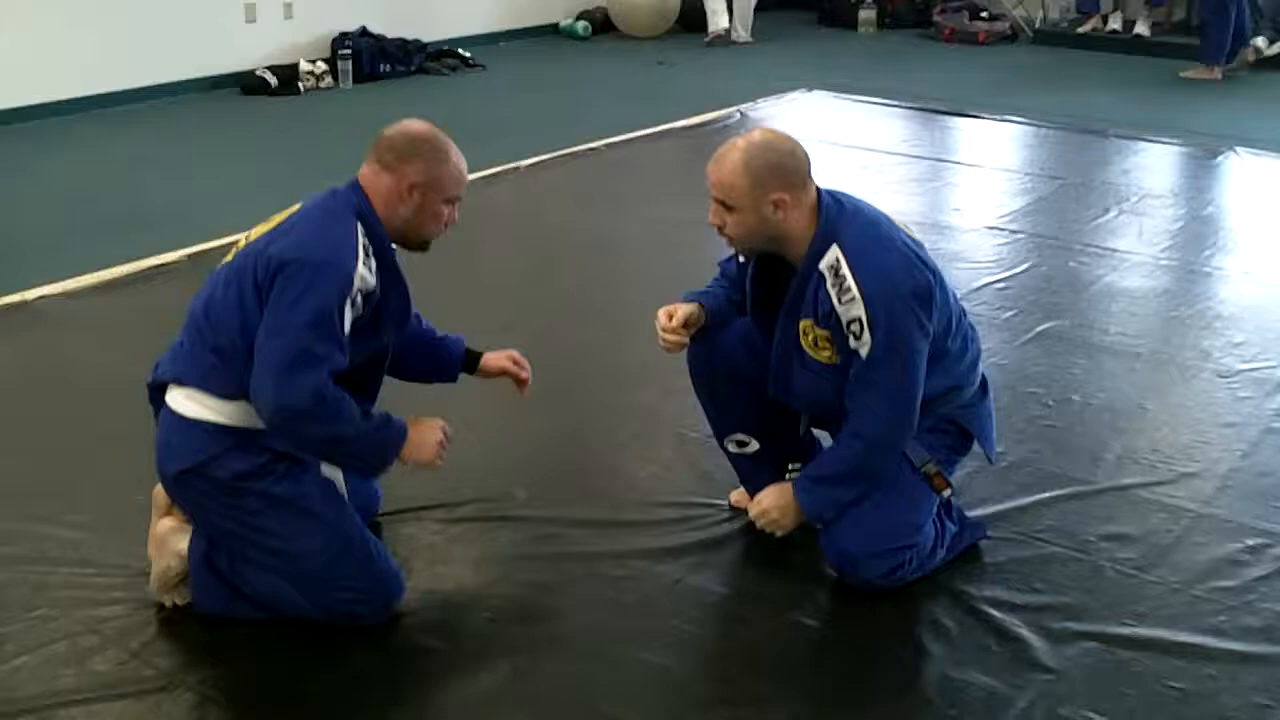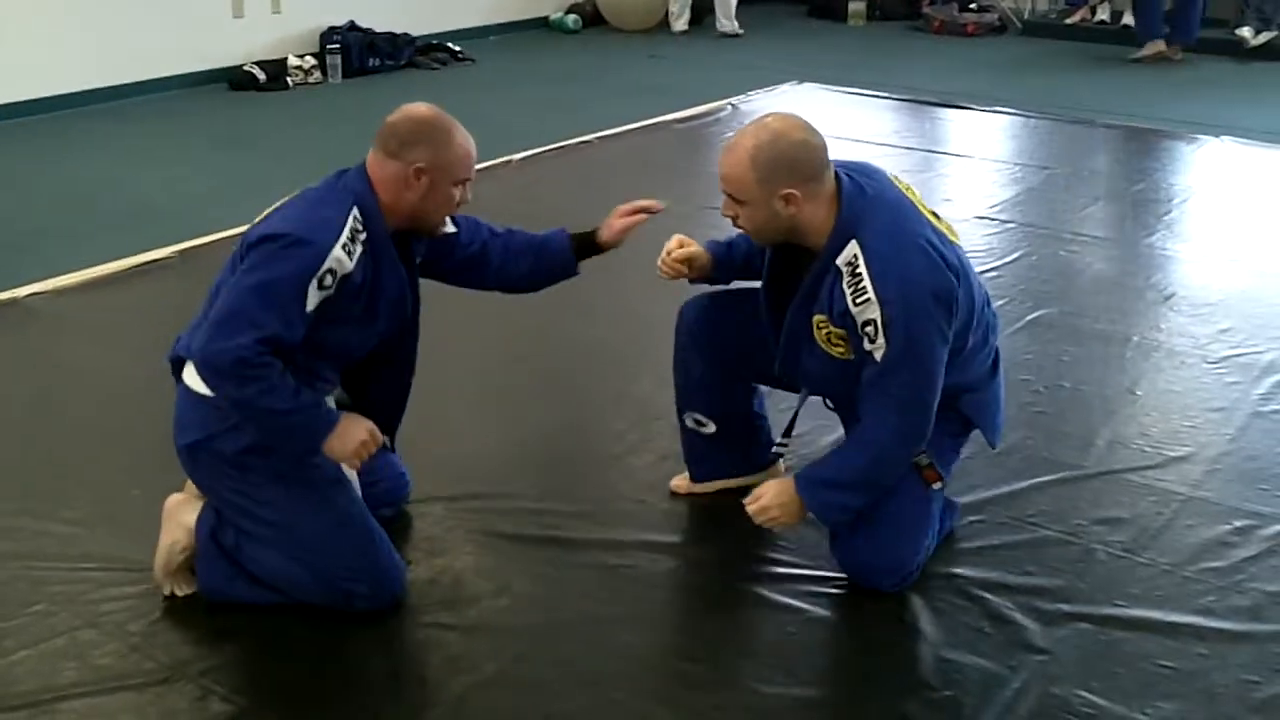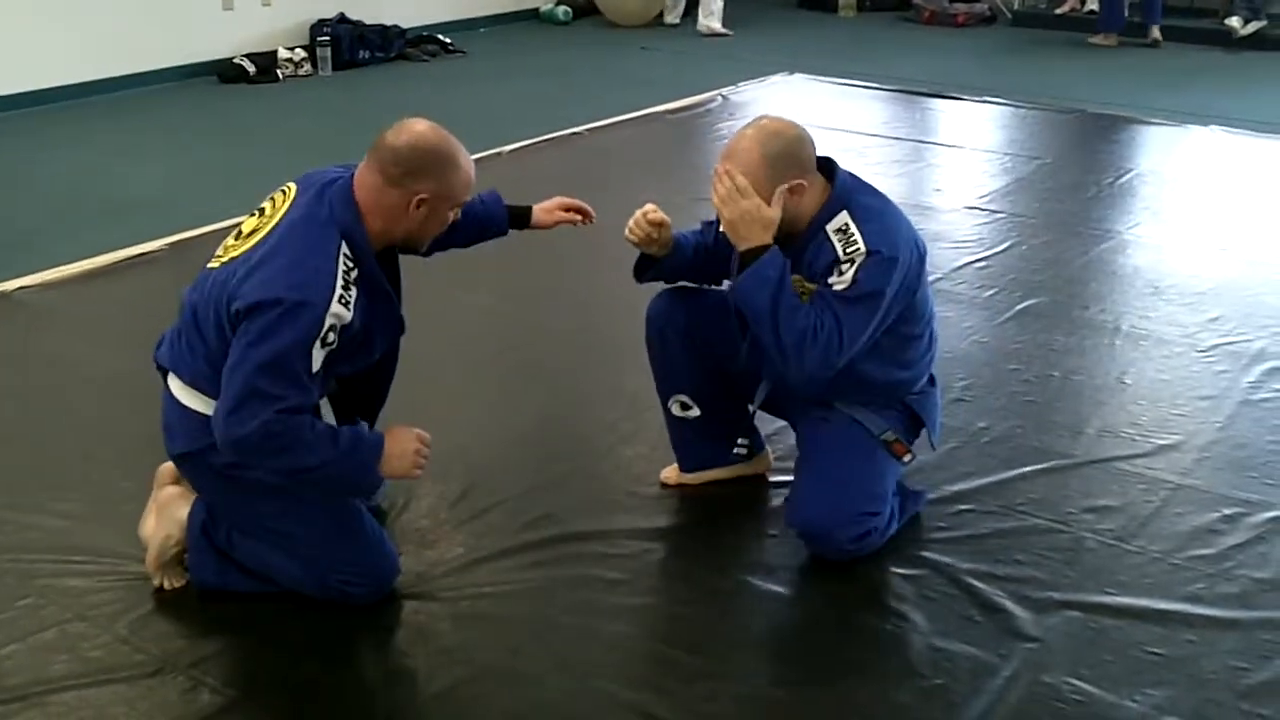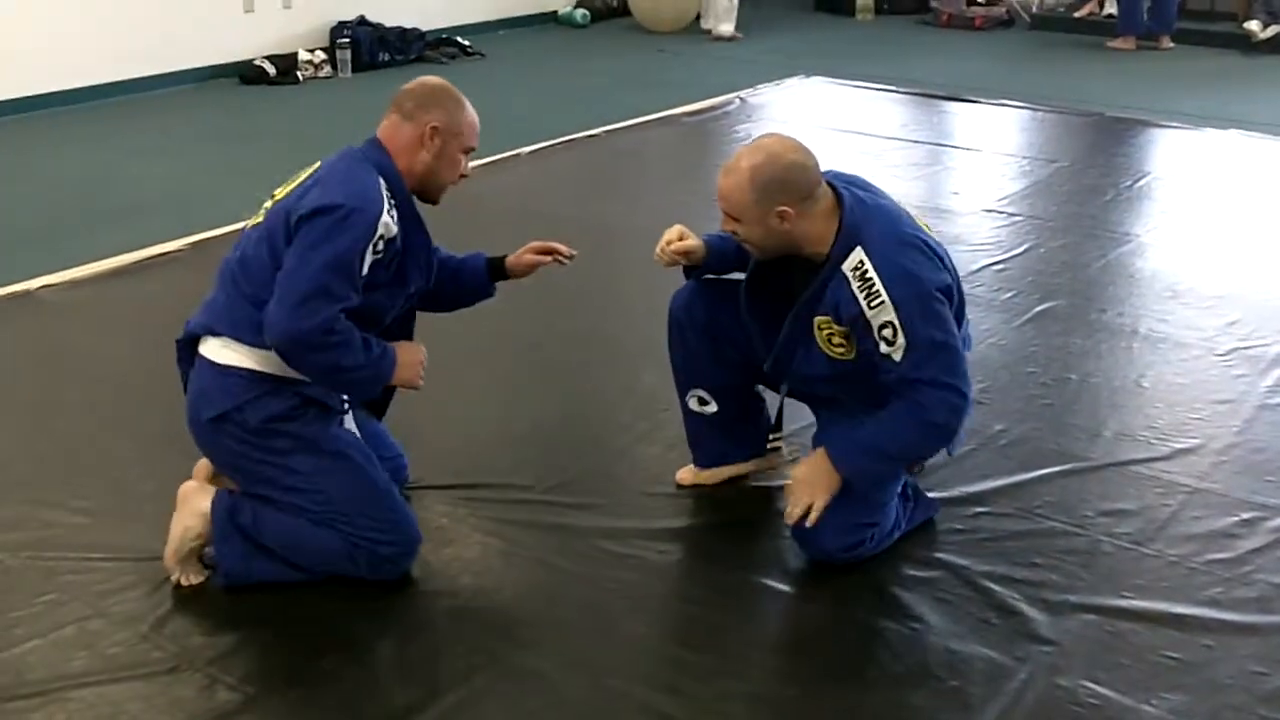
dt=0.7s
person 1, frame 1
left shoulder: (338, 219)
right shoulder: (329, 261)
left elbow: (388, 332)
right elbow: (294, 402)
left wrist: (472, 360)
right wrist: (396, 441)
left hip: (245, 419)
right hip: (221, 447)
left knee: (359, 504)
right knee: (368, 595)
left ankle: (199, 501)
right ankle: (194, 553)
person 1, frame 2
left shoulder: (384, 208)
right shoulder: (311, 244)
left elbow: (487, 255)
right elbow: (226, 357)
left wrist: (592, 242)
right wrist: (324, 430)
left hip: (290, 406)
right hip: (235, 422)
left knee: (388, 492)
right knee: (369, 583)
left ankle: (236, 494)
right ankle: (203, 533)
person 1, frame 3
left shoulder: (338, 190)
right shoulder: (306, 290)
left elbow: (424, 226)
right elbow: (255, 427)
left wrist: (522, 215)
right wrist: (373, 452)
left hip: (256, 394)
right hip: (226, 428)
left knee: (360, 479)
right knee: (365, 575)
left ankle: (199, 480)
right ankle: (194, 524)
person 1, frame 4
left shoulder: (364, 181)
right shoulder: (357, 207)
left elbow: (415, 276)
right elbow: (301, 329)
left wrist: (501, 268)
right wrist: (385, 364)
left hip: (271, 384)
right hip: (252, 397)
left knee: (387, 473)
right knee: (387, 546)
left ankle: (236, 471)
right ankle: (213, 514)
person 2, frame 1
left shoulder: (878, 278)
right shoulder: (771, 231)
left elbow: (882, 423)
right elbow: (738, 282)
left wrist: (805, 496)
right wrist: (697, 311)
left hip: (919, 416)
right hip: (833, 387)
left knee: (859, 556)
right knee: (714, 348)
left ankle: (943, 523)
right ankle: (785, 471)
person 2, frame 2
left shoulder: (898, 277)
right shoulder: (829, 185)
left elbow: (897, 422)
right elbow: (773, 247)
left wrist: (809, 494)
right wrist: (711, 260)
left hip: (920, 398)
left knee: (875, 563)
right knee: (706, 323)
left ankle: (921, 504)
right ankle: (737, 461)
person 2, frame 3
left shoulder: (877, 243)
right shoulder: (761, 198)
left elbow: (808, 358)
right elbow: (714, 253)
left wrist: (756, 251)
right wrist: (666, 245)
left hip: (865, 399)
left knee: (825, 526)
right knee: (673, 313)
left ankle: (884, 493)
right ankle: (729, 454)
person 2, frame 4
left shoulder: (896, 275)
right shoulder: (813, 197)
left elbow: (940, 401)
right elbow: (753, 250)
left wrist: (838, 461)
right wrist: (704, 252)
left hip: (895, 404)
left knee: (825, 534)
right knee: (697, 307)
left ankle: (902, 501)
right ankle: (745, 452)
